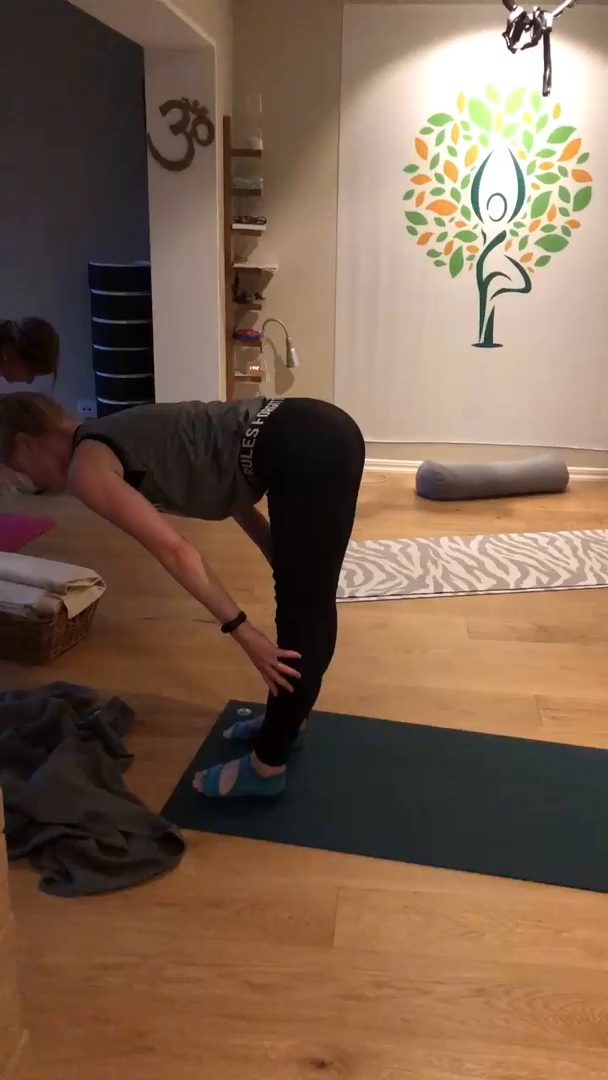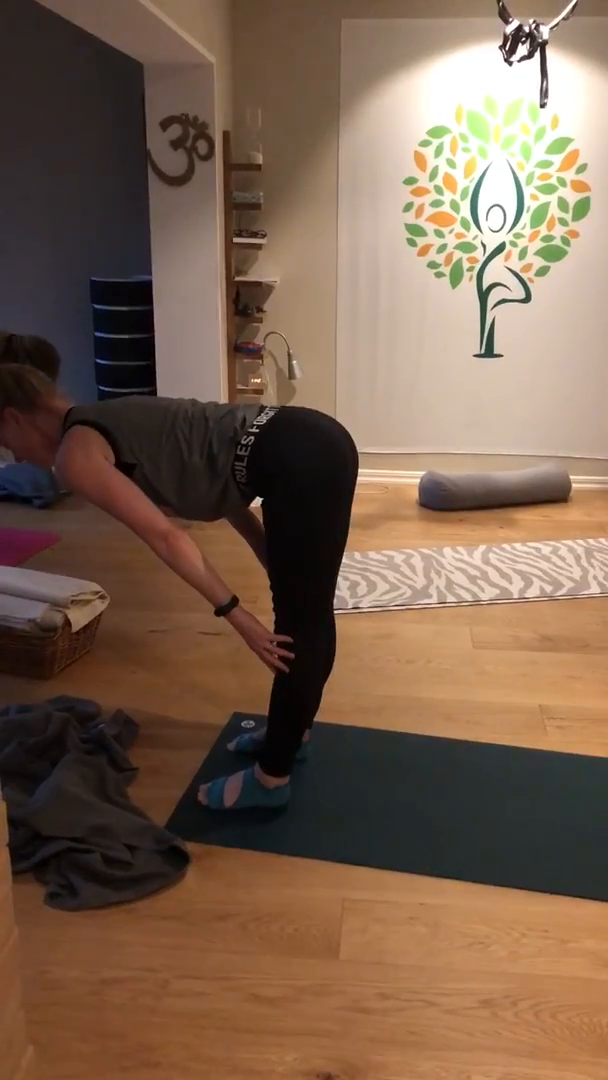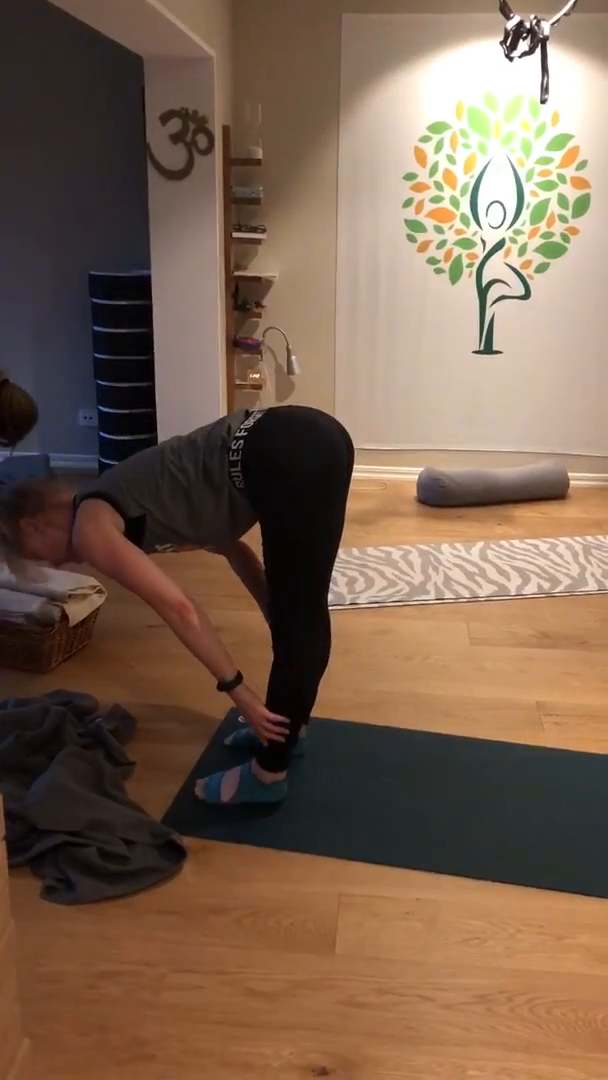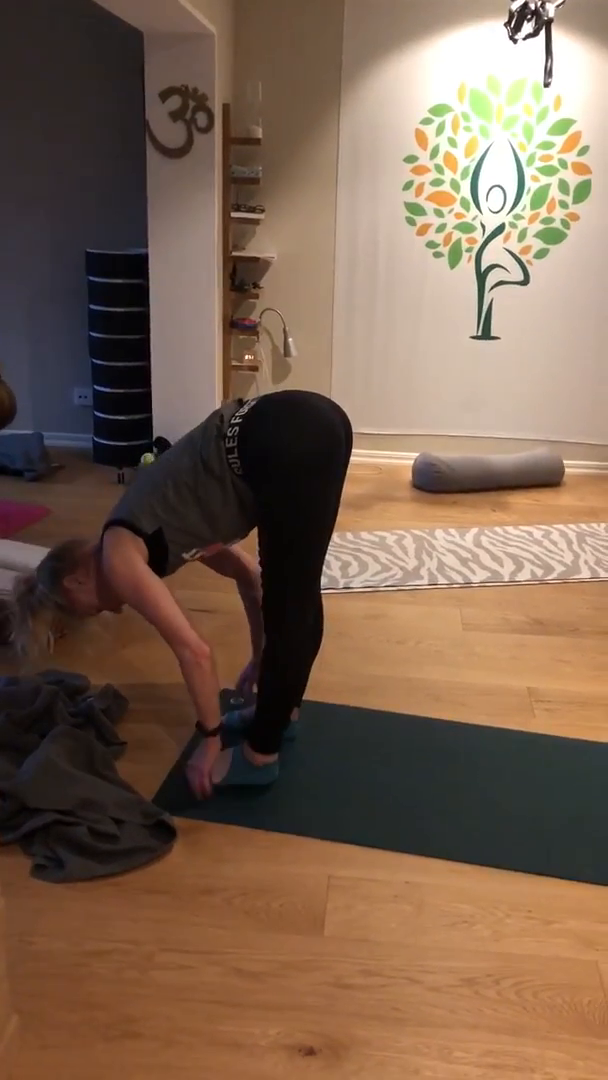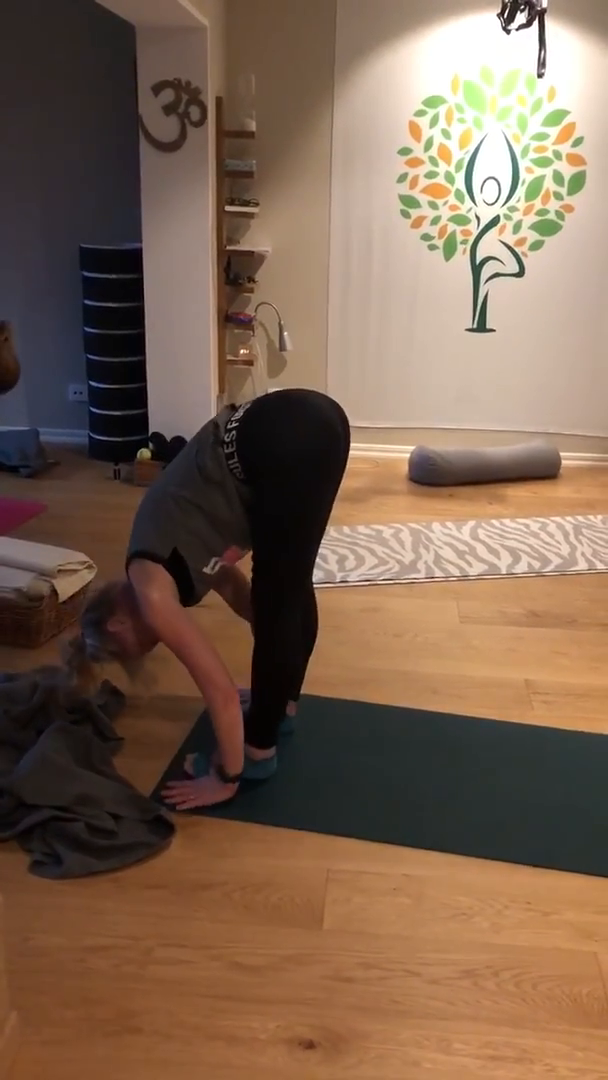
dt=1s
person 1, frame 1
left shoulder: (86, 469)
right shoulder: (116, 438)
left elbow: (174, 550)
right elbow: (234, 491)
left wrist: (240, 630)
right wrist: (286, 563)
left hip: (304, 454)
right hip: (322, 431)
left knee: (302, 614)
right knee: (307, 605)
left ankle: (267, 766)
right ankle: (286, 720)
person 1, frame 2
left shoulder: (75, 453)
right shoulder: (106, 424)
left elbow: (165, 537)
left wrist: (234, 613)
right wrist: (282, 570)
left hip: (298, 462)
right hip: (315, 439)
left knee: (300, 627)
right knee: (306, 617)
left ankle: (271, 778)
right ankle: (291, 731)
person 1, frame 3
left shoulder: (90, 529)
right shoulder: (112, 507)
left elbow: (179, 610)
right elbow: (234, 548)
left wrist: (236, 690)
right wrist: (277, 626)
left hip: (290, 460)
right hip: (312, 436)
left knee: (298, 625)
right knee: (303, 614)
left ankle: (269, 774)
right ankle: (286, 728)
person 1, frame 4
left shoulder: (118, 558)
right shoulder: (148, 540)
left elbow: (194, 652)
right elbow: (249, 572)
left wrist: (211, 739)
right wrist: (260, 660)
left hip: (287, 442)
right hip: (316, 419)
left knee: (289, 610)
right knee: (297, 596)
left ankle: (261, 755)
right ankle: (282, 710)
person 1, frame 5
left shoulder: (149, 590)
right shoulder: (172, 564)
left elbow: (218, 687)
right elbow: (241, 596)
left wrist: (226, 778)
left hip: (287, 441)
right hip: (312, 417)
left knee: (274, 604)
right knee: (291, 589)
left ankle: (259, 750)
right ankle: (283, 704)
